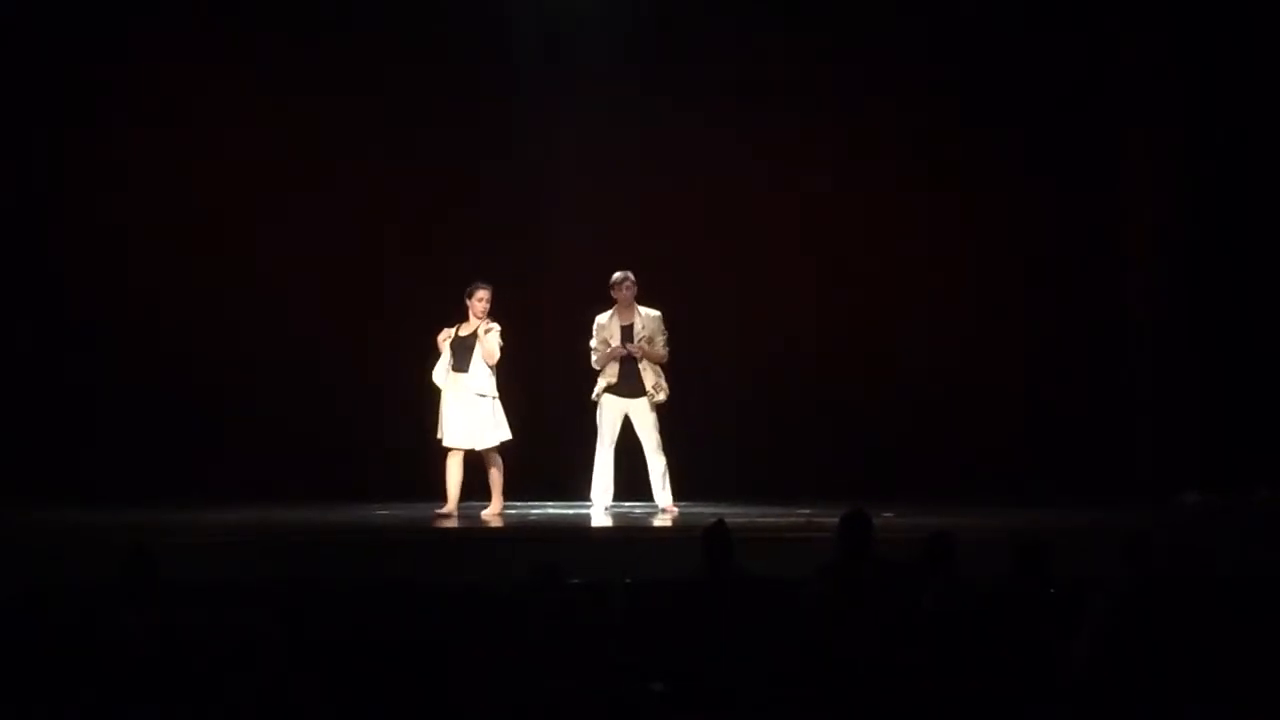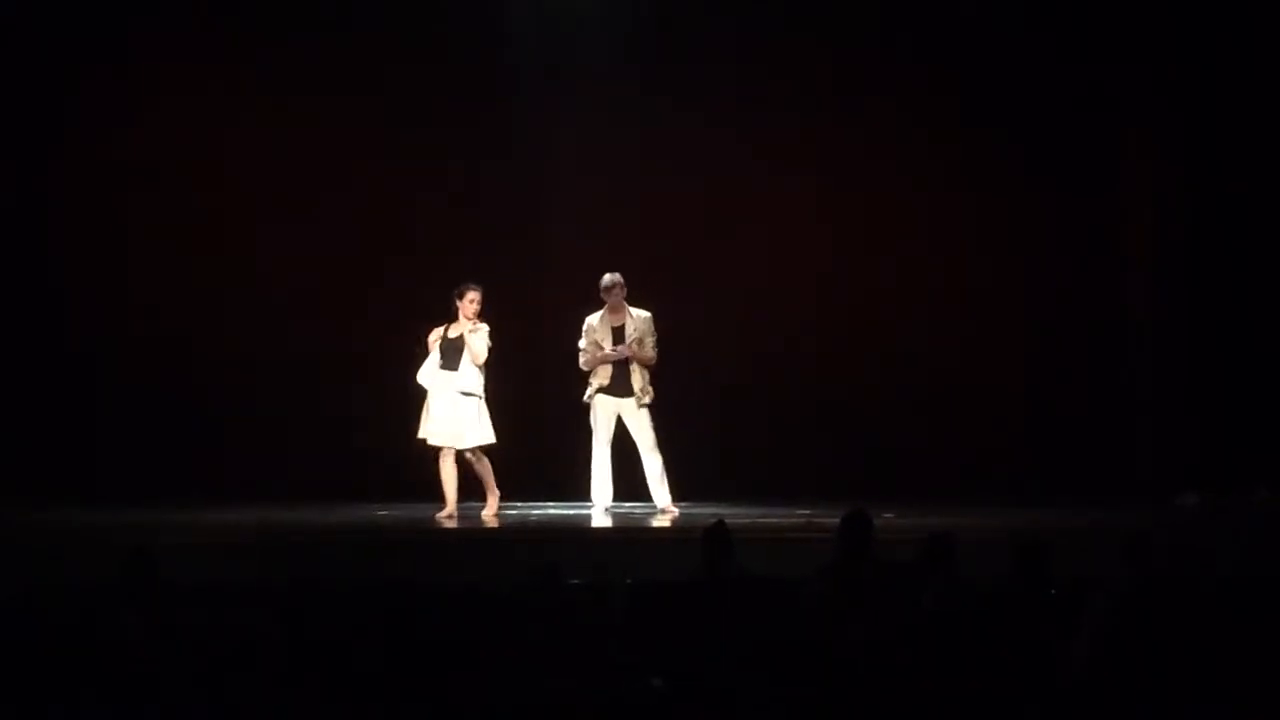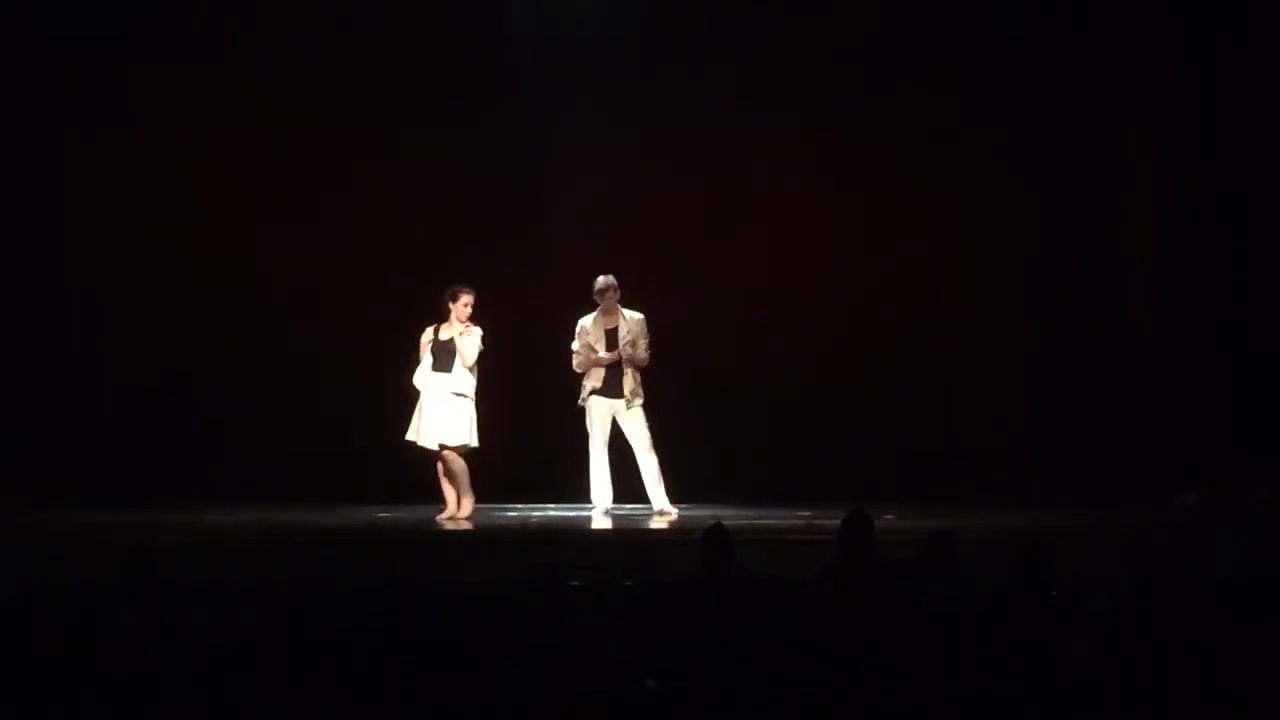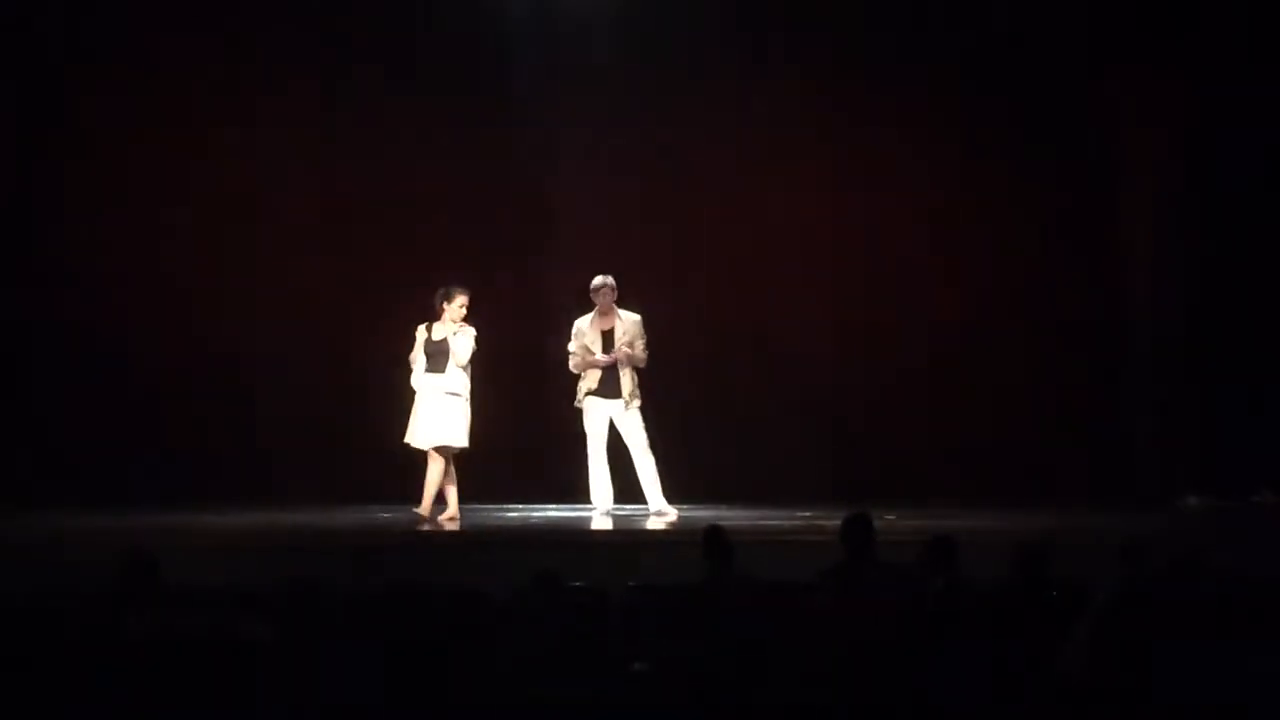
dt=0.2s
person 1, frame 1
left shoulder: (652, 318)
right shoulder: (602, 321)
left elbow: (663, 355)
right elbow: (595, 361)
left wrist: (644, 351)
right wrist: (611, 353)
left hip: (642, 394)
right hip: (611, 392)
left knee: (653, 446)
right knee: (604, 446)
left ankle: (665, 501)
right ankle: (600, 501)
person 1, frame 2
left shoulder: (643, 318)
right shoulder: (592, 322)
left elbow: (652, 357)
right elbow: (584, 362)
left wrist: (635, 353)
right wrist: (603, 356)
left hip: (634, 394)
right hip: (603, 393)
left knee: (649, 445)
right knee: (601, 447)
left ankle: (663, 501)
right ankle: (601, 502)
person 1, frame 3
left shoulder: (636, 320)
right shoulder: (585, 325)
left elbow: (645, 358)
right elbow: (577, 364)
left wrist: (632, 355)
right wrist: (596, 359)
left hip: (627, 395)
right hip: (597, 395)
left knee: (645, 446)
right knee: (598, 449)
left ankle: (660, 503)
right ankle: (601, 504)
person 1, frame 4
left shoulder: (632, 321)
right shoulder: (582, 325)
left elbow: (642, 359)
right elbow: (573, 364)
left wrist: (629, 355)
right wrist: (593, 361)
left hip: (624, 396)
right hip: (594, 396)
left knee: (641, 447)
right knee: (596, 450)
left ankle: (657, 503)
right ankle: (602, 504)
person 2, frame 1
left shoulder: (491, 328)
right shoulder: (457, 330)
left elbow: (492, 359)
left wrist: (482, 334)
right wrist: (441, 343)
left hip: (478, 392)
right hip: (454, 391)
left knee: (488, 450)
right knee: (454, 449)
left ankle: (497, 501)
right ankle: (451, 503)
person 2, frame 2
left shoulder: (480, 329)
right shoulder: (444, 330)
left elbow: (479, 359)
left wrist: (467, 333)
right wrist: (431, 343)
left hip: (465, 392)
right hip: (441, 391)
left knee: (471, 451)
right knee: (445, 451)
left ankle: (492, 494)
right ankle: (451, 504)
person 2, frame 3
left shoulder: (472, 332)
right shoulder: (434, 330)
left elbow: (468, 361)
right elbow: (426, 362)
left wrist: (458, 335)
right wrist: (424, 344)
left hip: (456, 394)
right hip: (433, 393)
left knee: (450, 449)
right knee: (440, 453)
left ankle: (467, 496)
right ankle: (453, 505)
person 2, frame 4
left shoulder: (465, 332)
right shoulder: (426, 330)
left elbow: (462, 360)
right elbow: (415, 363)
left wrist: (451, 334)
right wrist: (419, 341)
left hip: (450, 394)
right hip: (427, 393)
left knee: (437, 450)
right knee: (443, 453)
left ankle: (426, 505)
right ankle: (453, 506)
